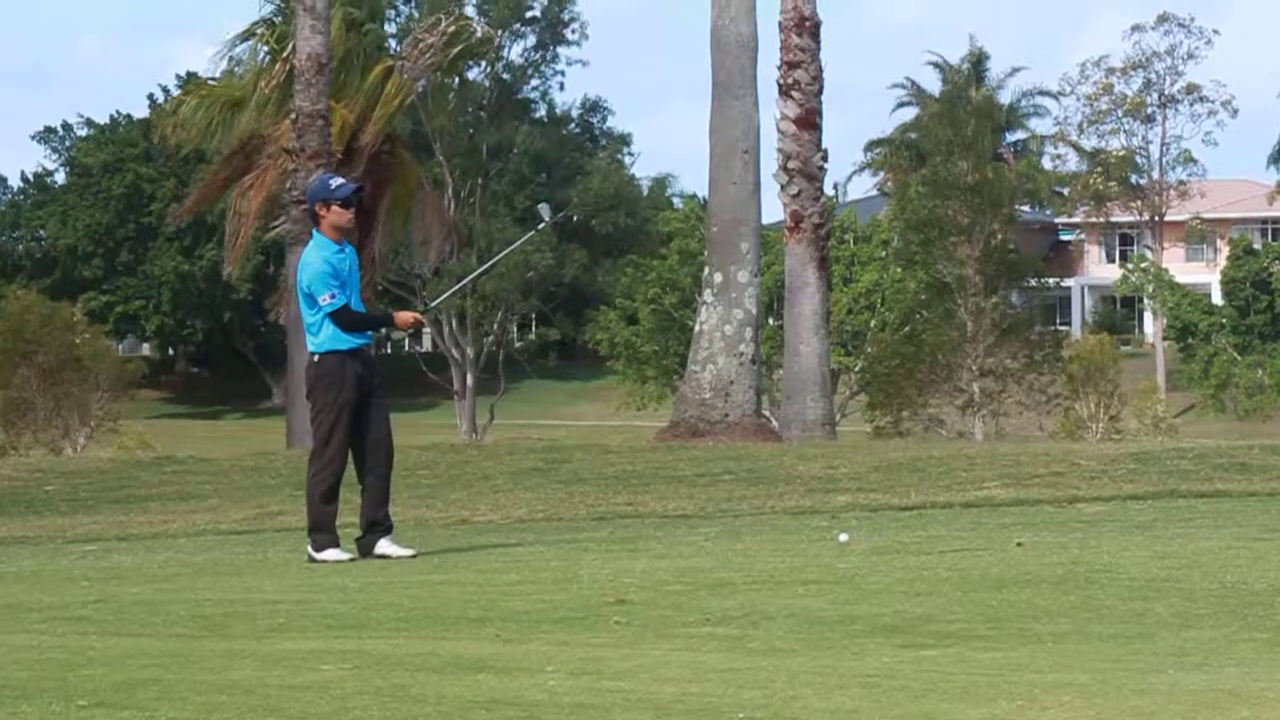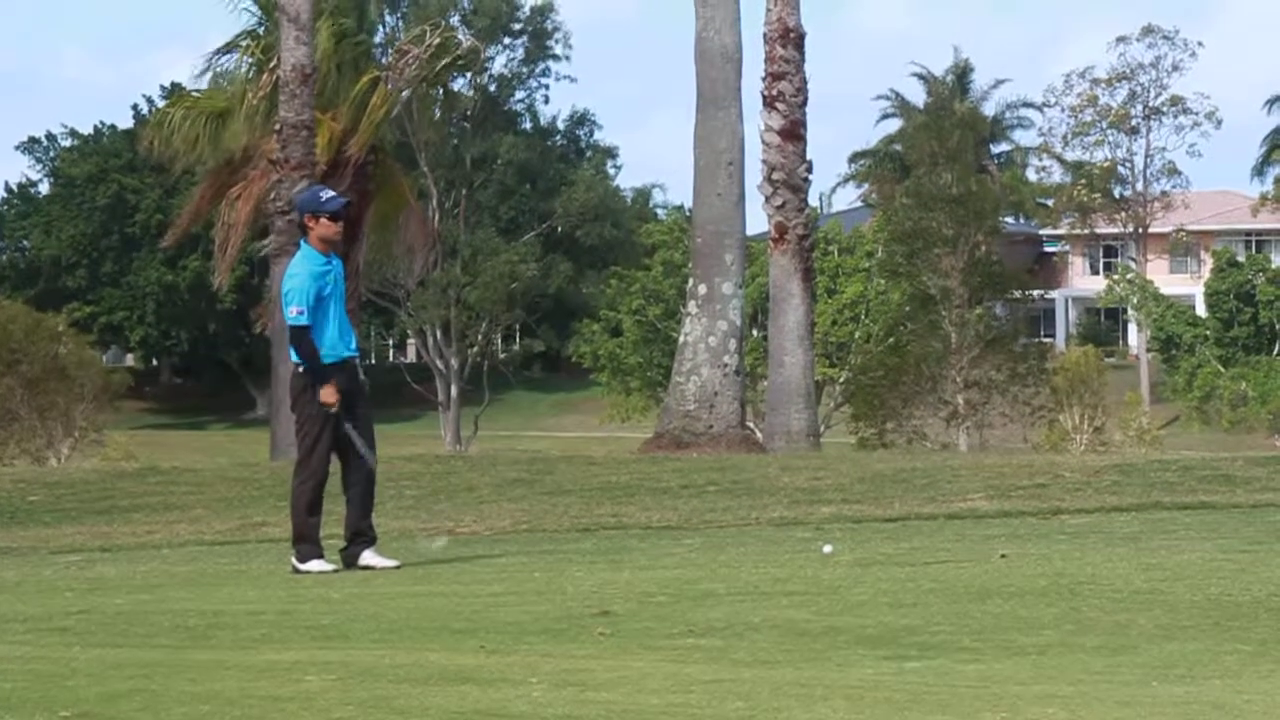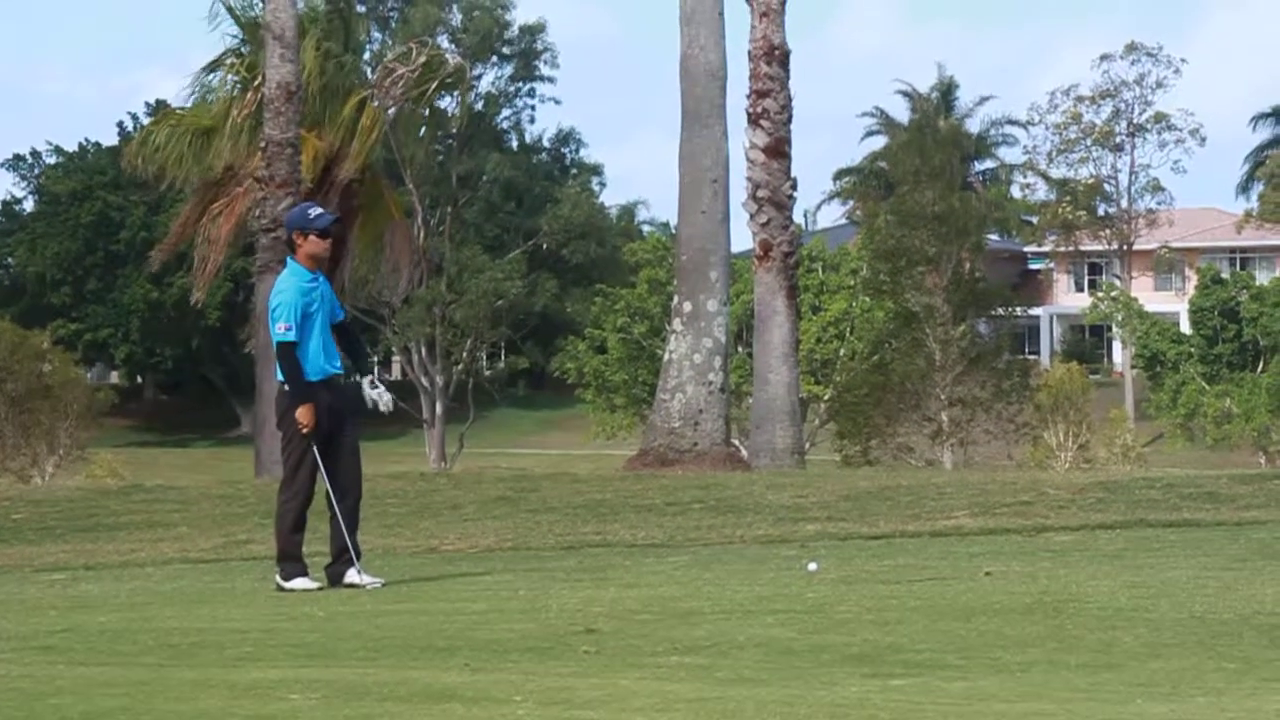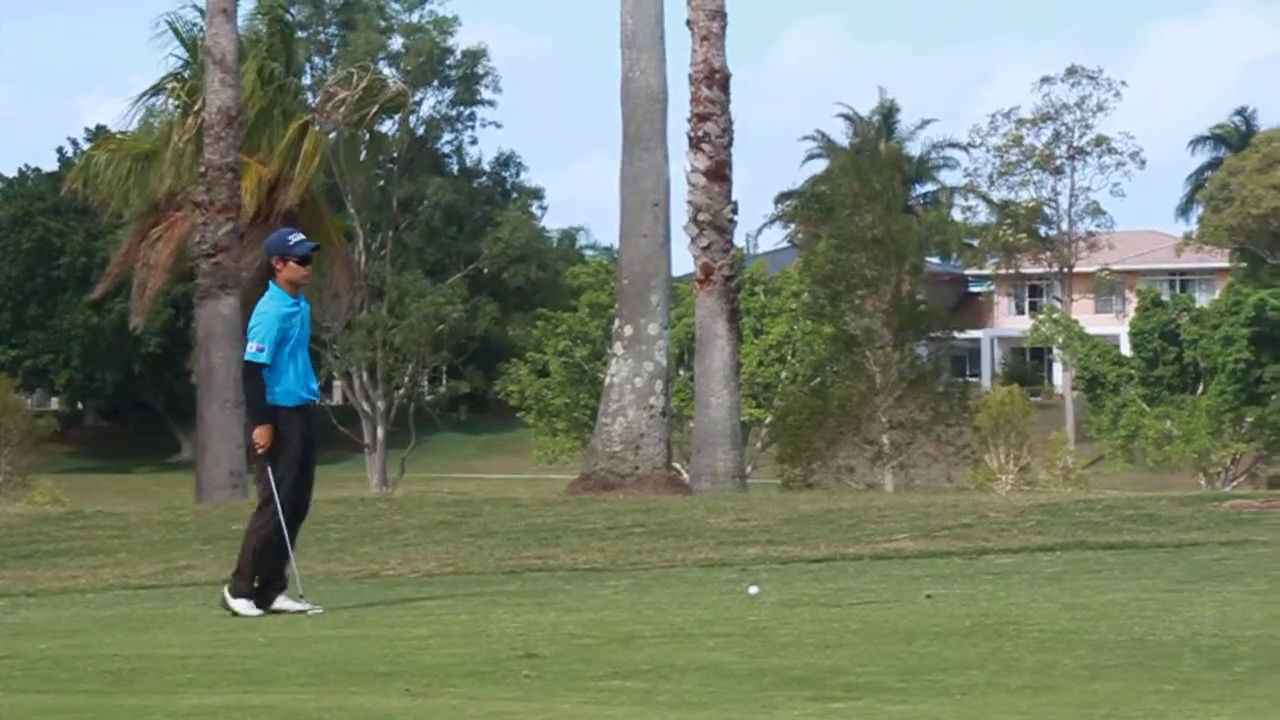
dt=1s
person 1, frame 1
left shoulder: (348, 251)
right shoulder: (317, 261)
right elbow: (343, 318)
left wrist: (387, 323)
right wrist: (392, 320)
left hip: (362, 359)
right hip: (332, 365)
left knee: (378, 450)
right knee: (330, 455)
left ankle: (376, 535)
right ankle: (321, 541)
person 1, frame 2
left shoulder: (335, 263)
right shoulder: (302, 272)
right elbow: (299, 335)
right wrist: (323, 383)
left hip: (346, 371)
right hip: (317, 379)
left knee: (361, 462)
right knee: (313, 467)
left ankle: (360, 546)
right ankle: (305, 552)
person 1, frame 3
left shoulder: (322, 283)
right shoulder: (289, 288)
left elbow: (342, 330)
right elbow: (285, 351)
left wrist: (367, 374)
right wrist: (302, 402)
left hip: (334, 389)
right hip: (303, 394)
left knee: (347, 481)
right knee: (299, 486)
left ankle: (344, 565)
right ankle: (289, 569)
person 1, frame 4
left shoulder: (301, 307)
right shoulder: (270, 311)
right elbow: (251, 371)
right wrist: (262, 423)
left hip: (301, 416)
right hip: (277, 419)
left knee: (294, 508)
right knee: (276, 507)
left ankle: (270, 590)
right ankle: (239, 588)
